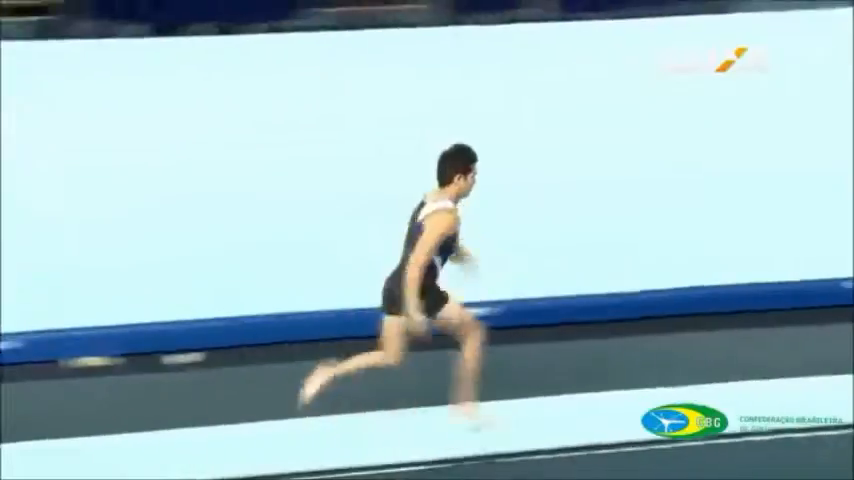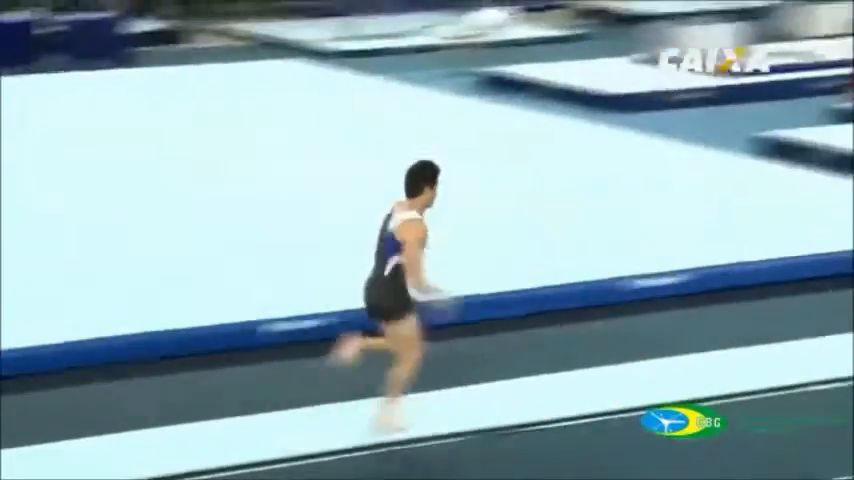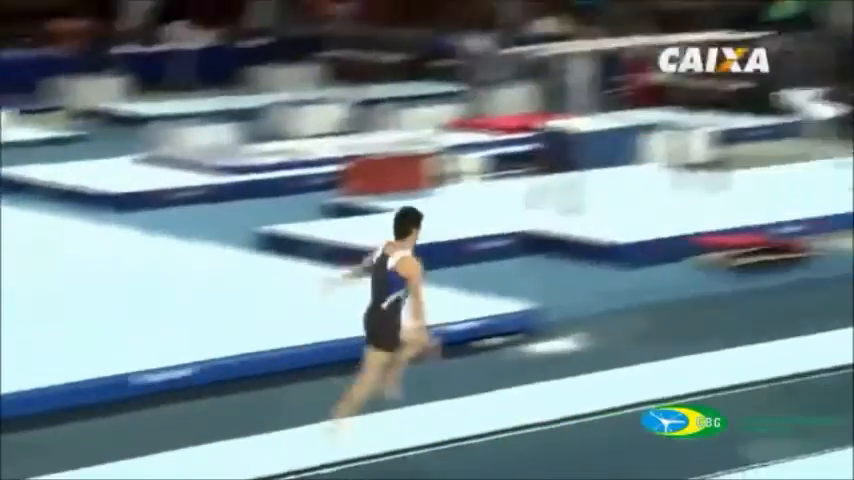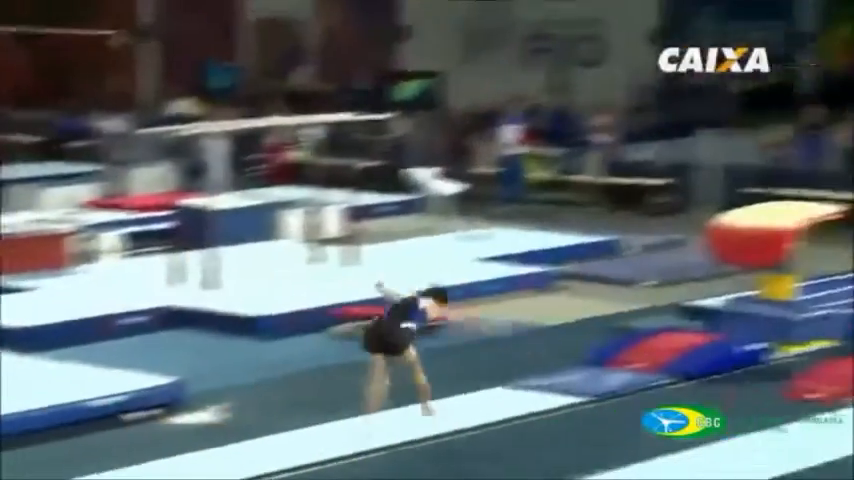
dt=0.5s
person 1, frame 1
left shoulder: (430, 201)
right shoulder: (446, 217)
right elbow: (417, 261)
left wrist: (458, 252)
right wrist: (413, 309)
left hip: (398, 286)
right hip: (414, 292)
left knee: (392, 357)
right knee: (473, 332)
left ankle: (328, 372)
right ankle: (466, 404)
person 1, frame 2
left shoulder: (395, 212)
right shoulder: (415, 227)
right elbow: (415, 279)
right wrist: (432, 292)
left hip: (377, 286)
right hip: (390, 293)
left knee: (401, 345)
right knee: (414, 353)
left ankle: (356, 345)
right ankle: (388, 412)
person 1, frame 3
left shoulder: (382, 250)
right shoulder: (410, 264)
left elbow: (361, 269)
right elbow: (416, 302)
left wrist: (343, 278)
right wrist: (422, 330)
left hip: (373, 317)
right hip: (385, 323)
left knee: (420, 339)
right knee: (369, 379)
left ankle: (389, 378)
right ankle: (338, 424)
person 1, frame 4
left shoulder: (410, 299)
right shoulder: (435, 309)
left elbow: (391, 296)
left hip: (375, 331)
right hip: (395, 335)
left knee: (378, 377)
right knee: (417, 369)
right ankle: (426, 407)
